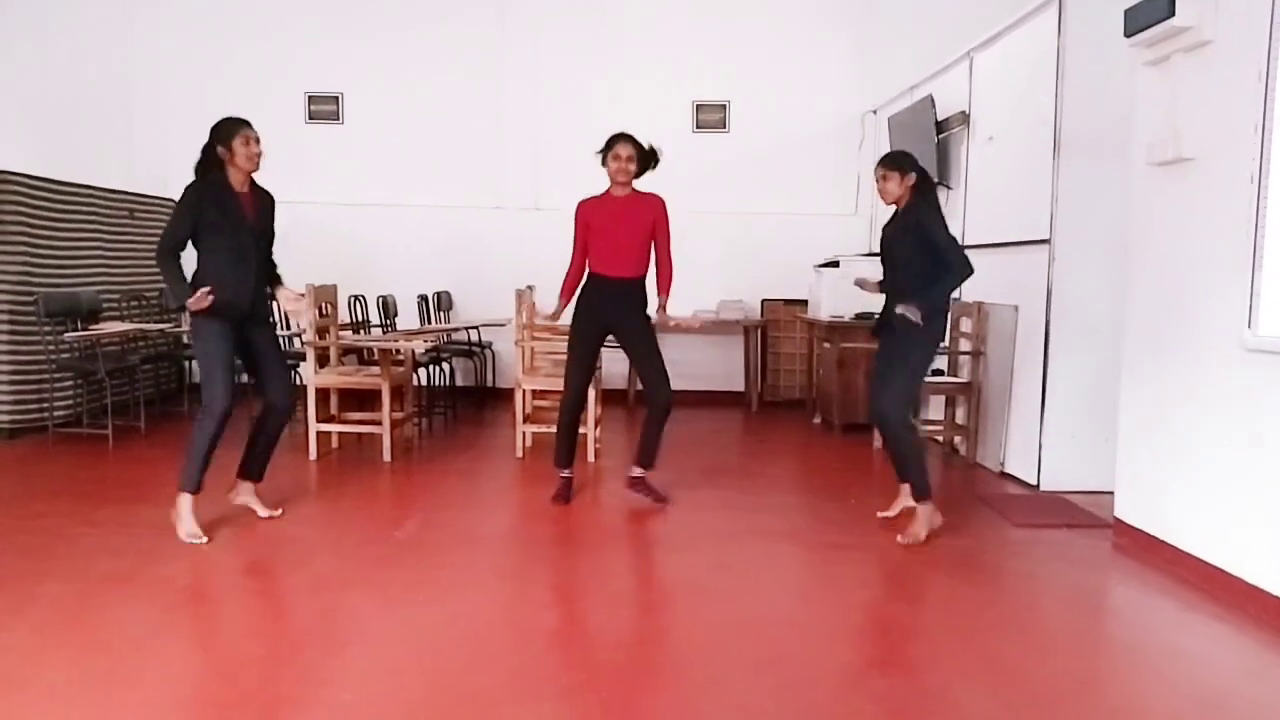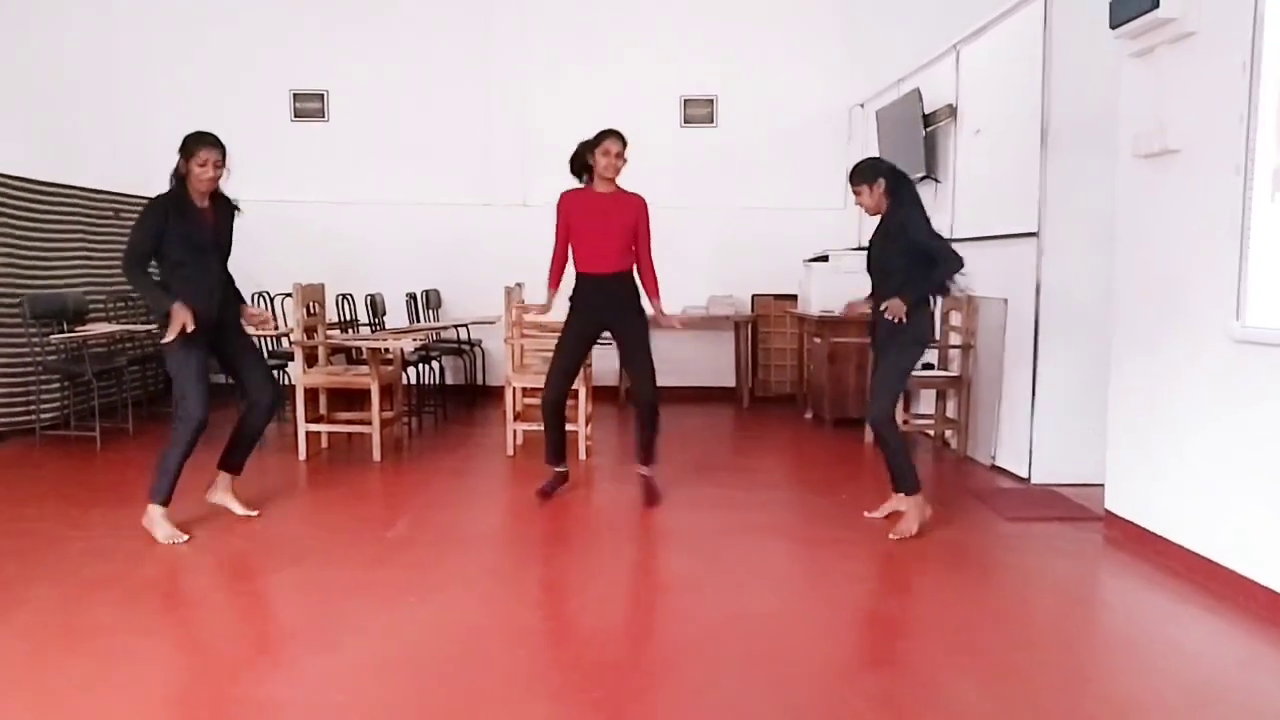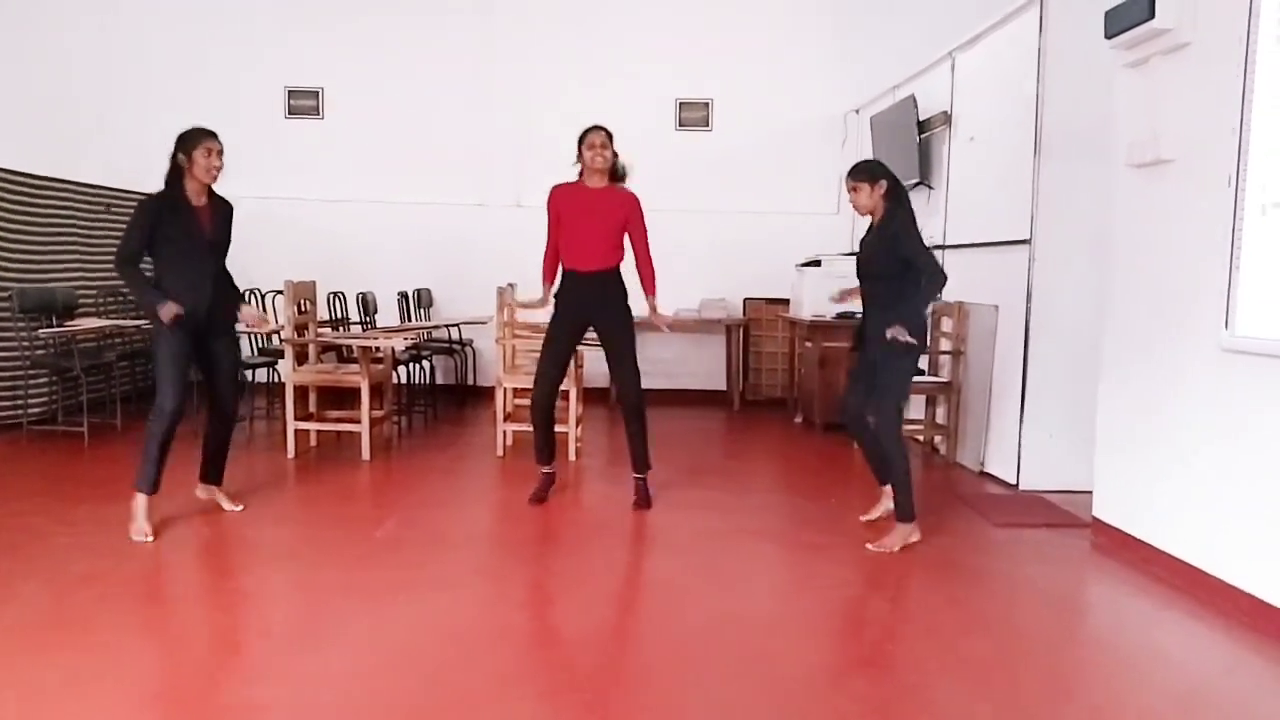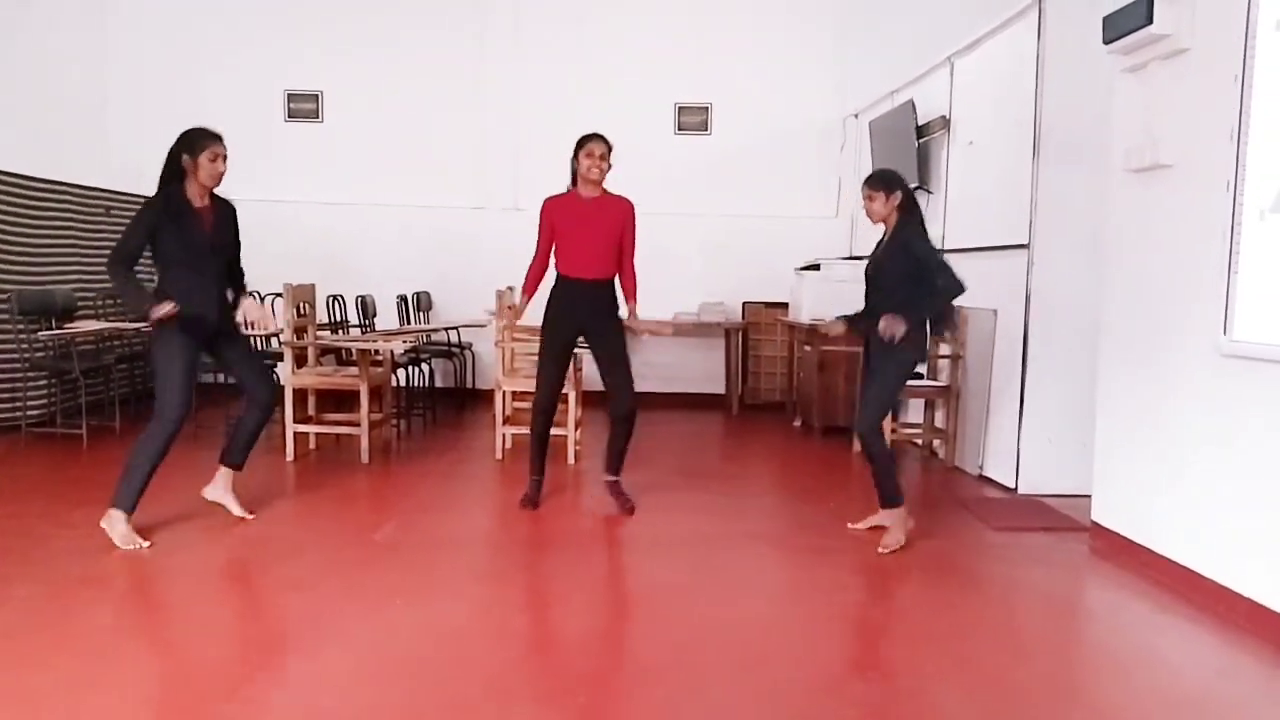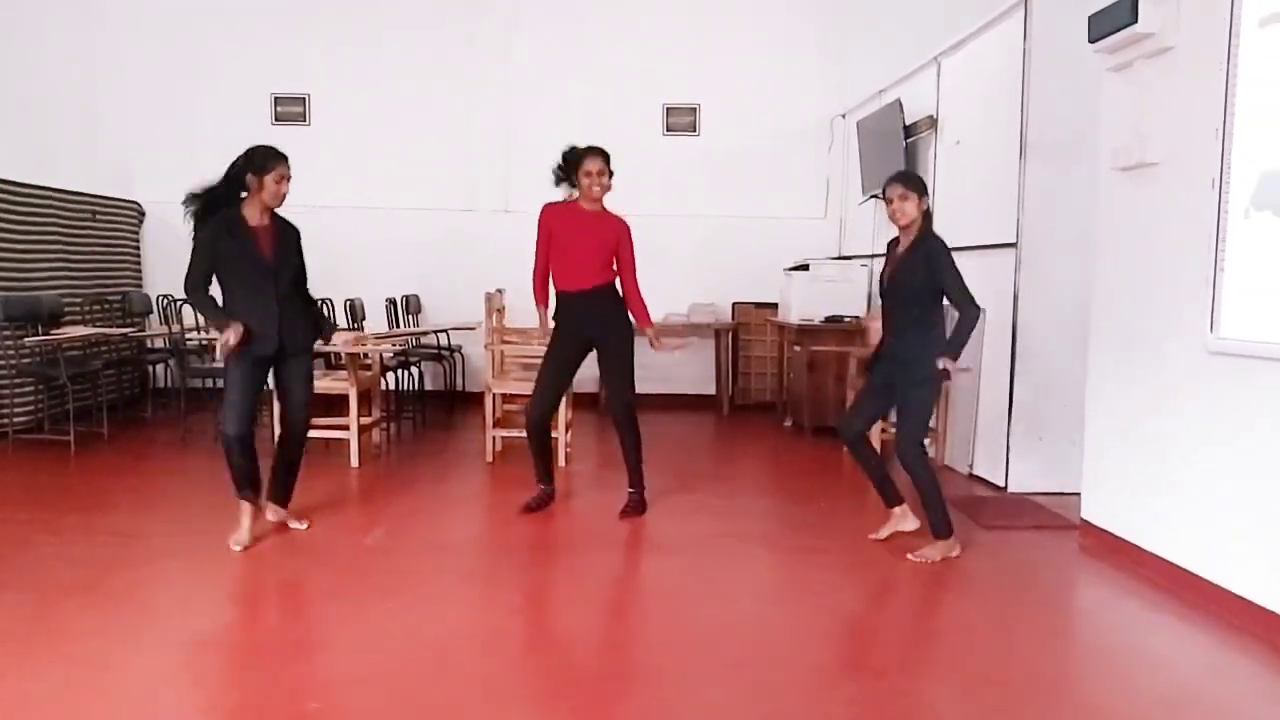
dt=1s
person 1, frame 1
left shoulder: (263, 199)
right shoulder: (200, 193)
right elbow: (166, 251)
left wrist: (279, 289)
right wrist: (185, 294)
left hip: (255, 312)
right hip: (214, 312)
left knee: (281, 396)
right knee: (218, 402)
left ankle: (246, 486)
right ankle: (185, 502)
person 1, frame 2
left shoulder: (225, 211)
right shoulder: (162, 209)
right elbow: (133, 265)
left wrist: (240, 305)
right wrist: (172, 305)
left hip: (221, 320)
right hip: (185, 322)
left knee: (265, 394)
right knee: (194, 413)
left ankle: (223, 484)
right ankle: (156, 510)
person 1, frame 3
left shoulder: (223, 210)
right shoulder: (158, 206)
right elbow: (125, 261)
left wrist: (238, 305)
right wrist: (156, 302)
left hip: (217, 320)
right hip: (175, 321)
left knee: (226, 406)
right knee: (170, 403)
left ankle: (210, 484)
right ankle: (142, 503)
person 1, frame 4
left shoulder: (225, 212)
right shoulder: (160, 209)
right elbow: (119, 263)
left wrist: (242, 298)
right wrist: (147, 304)
left hip: (220, 322)
right hip: (175, 325)
left knee: (263, 392)
right knee: (171, 416)
left ankle: (222, 482)
right ankle: (118, 514)
person 1, frame 5
left shoulder: (288, 233)
right shoulder: (217, 229)
right elbow: (195, 287)
left wrist: (329, 331)
right wrist: (224, 323)
left hip: (294, 342)
right hip: (248, 345)
left knee: (296, 428)
right knee: (235, 427)
left ankle: (278, 504)
right ankle: (247, 507)
person 2, frame 1
left shoulder: (923, 216)
right shoulder: (897, 220)
left elbow: (961, 266)
left wrist: (923, 306)
right wrist: (881, 286)
left hip: (918, 328)
right hip: (895, 325)
left knee: (895, 411)
right knee: (880, 407)
left ankle: (926, 507)
right ankle: (909, 488)
person 2, frame 2
left shoulder: (906, 219)
right shoulder: (887, 224)
left elbow: (951, 260)
left wrist: (907, 300)
right wrist: (871, 303)
left hip: (906, 330)
right hip: (889, 329)
left knee: (879, 412)
right knee: (881, 413)
left ankle: (915, 500)
right ankle: (902, 495)
person 2, frame 3
left shoulder: (898, 226)
right shoulder: (876, 229)
left elbow: (935, 276)
left wrist: (906, 322)
right wrist: (861, 292)
left hip: (897, 341)
right hip: (874, 338)
left knee: (885, 424)
right knee: (854, 412)
left ankle: (907, 524)
right ankle: (889, 491)
person 2, frame 4
left shoulder: (911, 239)
right shoulder: (885, 243)
left elbow: (952, 287)
left wrist: (907, 320)
right wrist: (847, 323)
left hip: (900, 348)
right hip: (878, 345)
left knee: (867, 423)
right knee: (867, 426)
left ankle: (897, 511)
right ankle: (888, 509)
person 2, frame 5
left shoulder: (932, 250)
right shoulder: (893, 249)
left elbow: (968, 308)
left wrist: (949, 355)
right wrist: (879, 325)
left hip: (921, 364)
right hip: (890, 358)
left knee: (908, 447)
right knee: (851, 429)
left ankle: (945, 539)
right ankle: (898, 511)
person 3, frame 1
left shoulder: (653, 206)
right shoulder: (587, 209)
left elbow: (663, 260)
right elbow: (577, 262)
left wrist: (662, 306)
right wrist: (561, 305)
left hip: (633, 304)
right hip: (593, 302)
left knee: (660, 394)
right knee: (573, 394)
left ankle: (639, 472)
right ankle: (565, 475)
person 3, frame 2
left shoulder: (635, 204)
right shoulder: (569, 201)
left elbow: (644, 260)
right elbow: (560, 254)
left wrist: (657, 307)
right wrist: (550, 296)
left hip: (625, 299)
right hip: (585, 298)
left knee: (645, 393)
right knee: (554, 391)
left ankle: (645, 471)
right ankle: (559, 469)
person 3, frame 3
left shoulder: (626, 201)
right shoulder: (560, 195)
left elbow: (642, 254)
right elbow: (553, 249)
left wrist: (651, 305)
right wrist: (546, 291)
left hip: (609, 295)
right hip: (570, 296)
left knee: (630, 392)
right knee: (542, 393)
left ankle: (640, 478)
right ankle: (546, 471)
person 3, frame 4
left shoulder: (622, 208)
right shoulder: (553, 206)
left elbow: (626, 264)
right elbow: (541, 258)
left wrist: (631, 308)
right wrist: (523, 301)
left hip: (604, 305)
right hip: (564, 302)
left knee: (624, 401)
right knee: (546, 398)
left ankle: (613, 479)
right ankle: (535, 480)
person 3, frame 5
left shoulder: (618, 226)
right shoulder: (552, 215)
left elbow: (629, 282)
right elbow: (541, 270)
left wrist: (648, 329)
right wrist: (543, 317)
left hip: (609, 315)
right hip: (569, 319)
left knee: (621, 408)
right knee: (537, 412)
left ankle: (636, 491)
right ankle: (545, 486)
